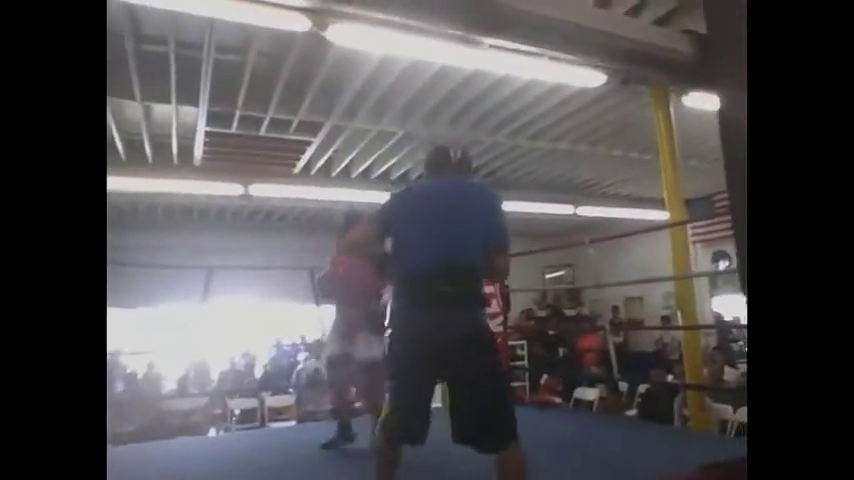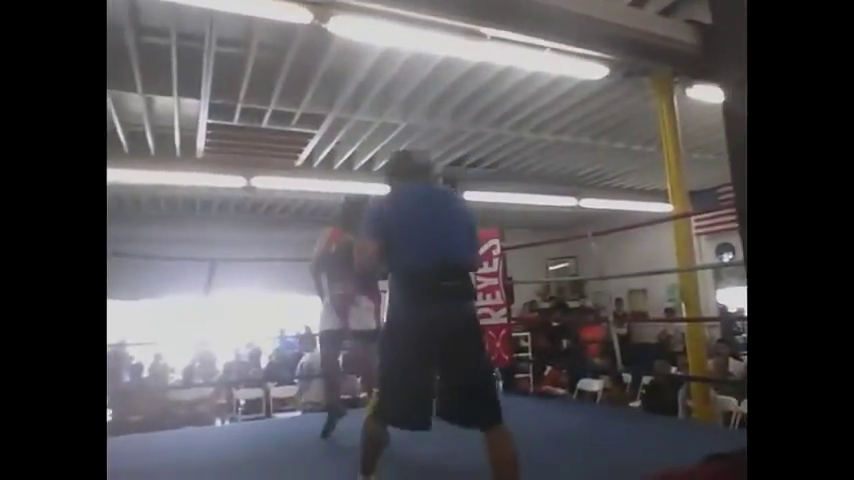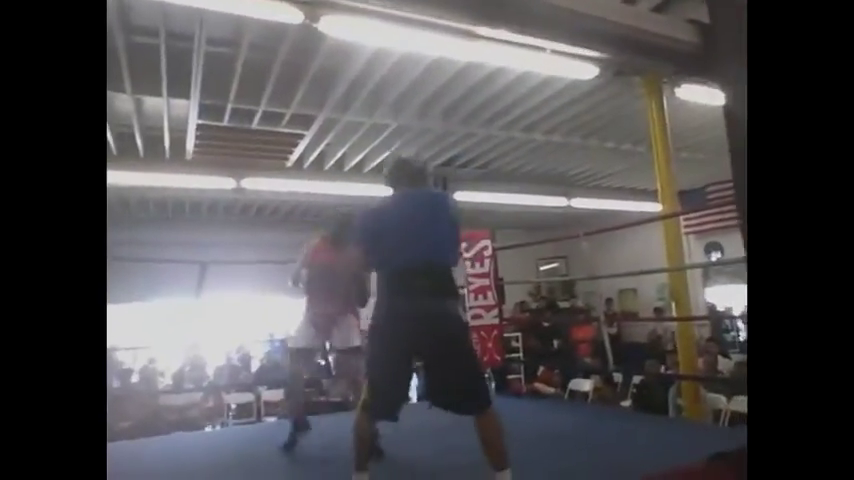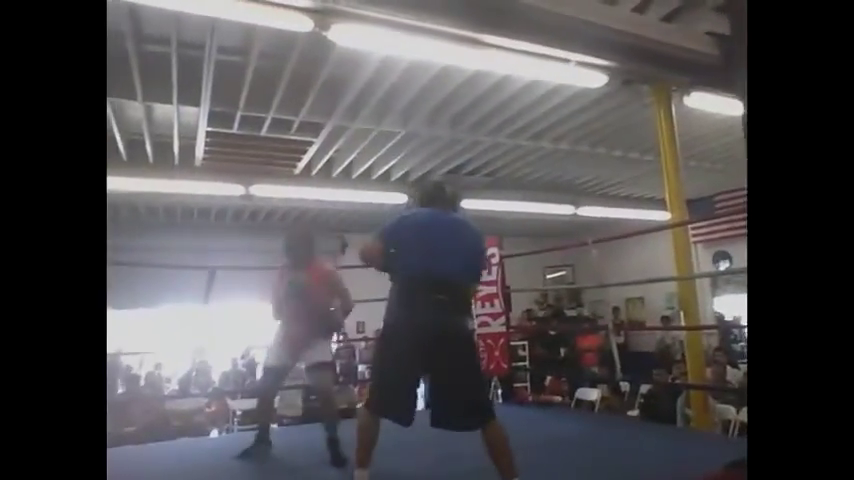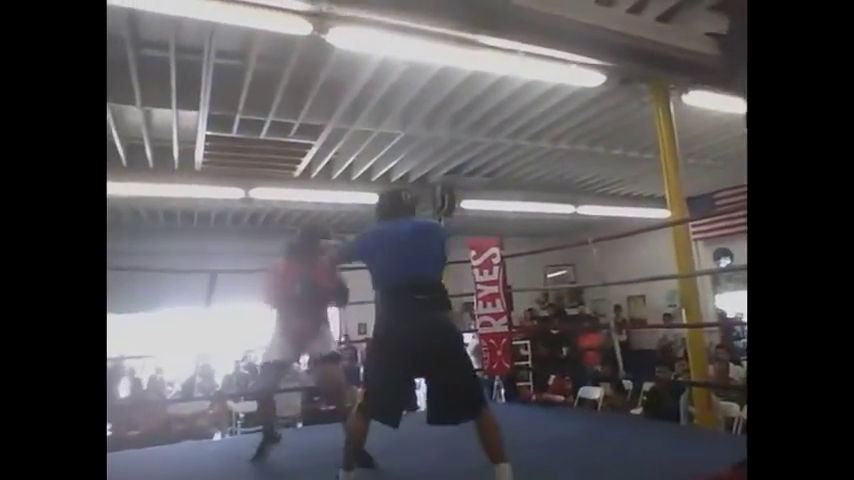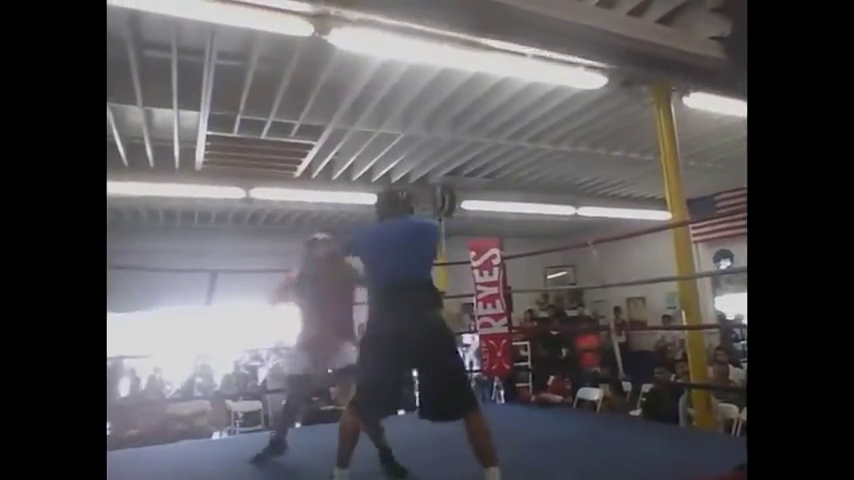
dt=0.3s
person 1, frame 1
left shoulder: (404, 199)
right shoulder: (485, 199)
left elbow: (357, 243)
right elbow: (499, 270)
left hip: (412, 319)
right hip: (465, 320)
left knee: (398, 422)
right knee: (500, 432)
person 1, frame 2
left shoulder: (386, 206)
right shoulder: (457, 205)
left elbow: (365, 260)
right elbow: (474, 261)
left wrist: (395, 256)
left hip: (410, 315)
right hip: (459, 312)
left knee: (383, 410)
right knee: (489, 418)
person 1, frame 3
left shoulder: (378, 214)
right shoulder: (442, 203)
left elbow: (361, 261)
right elbow: (452, 256)
left hip: (394, 312)
right hip: (441, 309)
left knee: (372, 403)
right knee: (479, 403)
person 1, frame 4
left shoulder: (407, 221)
right shoulder: (471, 234)
left elbow: (369, 253)
right elbow: (470, 291)
left hip: (405, 320)
right hip: (453, 323)
left knee: (374, 405)
right knee: (483, 415)
person 1, frame 5
left shoulder: (373, 237)
right shoulder: (434, 230)
left elbow: (337, 257)
left hip: (393, 326)
right hip: (437, 322)
left knee: (367, 408)
right knee: (476, 406)
person 1, frame 6
left shoulder: (368, 235)
right shoulder: (429, 229)
left hip: (385, 324)
right hip: (427, 320)
left knee: (359, 406)
right knee: (467, 406)
person 2, frame 1
left shoulder: (376, 259)
right shoulder: (338, 260)
right elbow: (326, 289)
right wrist: (328, 281)
left hip: (368, 327)
right hip: (343, 325)
left knee: (370, 387)
right knee: (337, 381)
right ankle: (343, 430)
person 2, frame 2
right shoulder: (331, 236)
right elbow: (317, 266)
left hip: (362, 299)
right hip: (335, 300)
left knee: (365, 358)
right knee: (327, 359)
right ankle: (333, 410)
person 2, frame 3
right shoulder: (315, 249)
left elbow: (363, 299)
right elbow: (295, 278)
left wrist: (358, 283)
right wrist: (309, 277)
left hip: (344, 318)
right hip: (314, 317)
left knee: (353, 374)
right knee: (295, 372)
right ankle: (299, 422)
person 2, frame 4
left shoulder: (325, 272)
right shoulder: (286, 273)
left elbow: (347, 301)
right elbow: (278, 311)
left wrist: (335, 316)
right wrist: (289, 293)
left hip: (316, 337)
right hip: (288, 336)
left knee: (324, 389)
right knee: (265, 390)
left ankle: (333, 442)
right ankle: (262, 439)
person 2, frame 5
left shoulder: (324, 267)
right shoulder: (282, 267)
left elbow: (340, 299)
right elbow: (272, 299)
left wrist: (335, 291)
right wrist: (295, 293)
left hip: (317, 330)
right hip: (287, 333)
left knee: (335, 384)
right knee: (263, 387)
right ankle: (269, 436)
person 2, frame 6
left shoulder: (343, 272)
right shoulder: (305, 276)
right elbow: (279, 297)
right wrist: (299, 279)
left hip: (340, 341)
right hip: (309, 342)
right knee: (294, 401)
left ankle: (385, 455)
right ankle: (276, 444)
